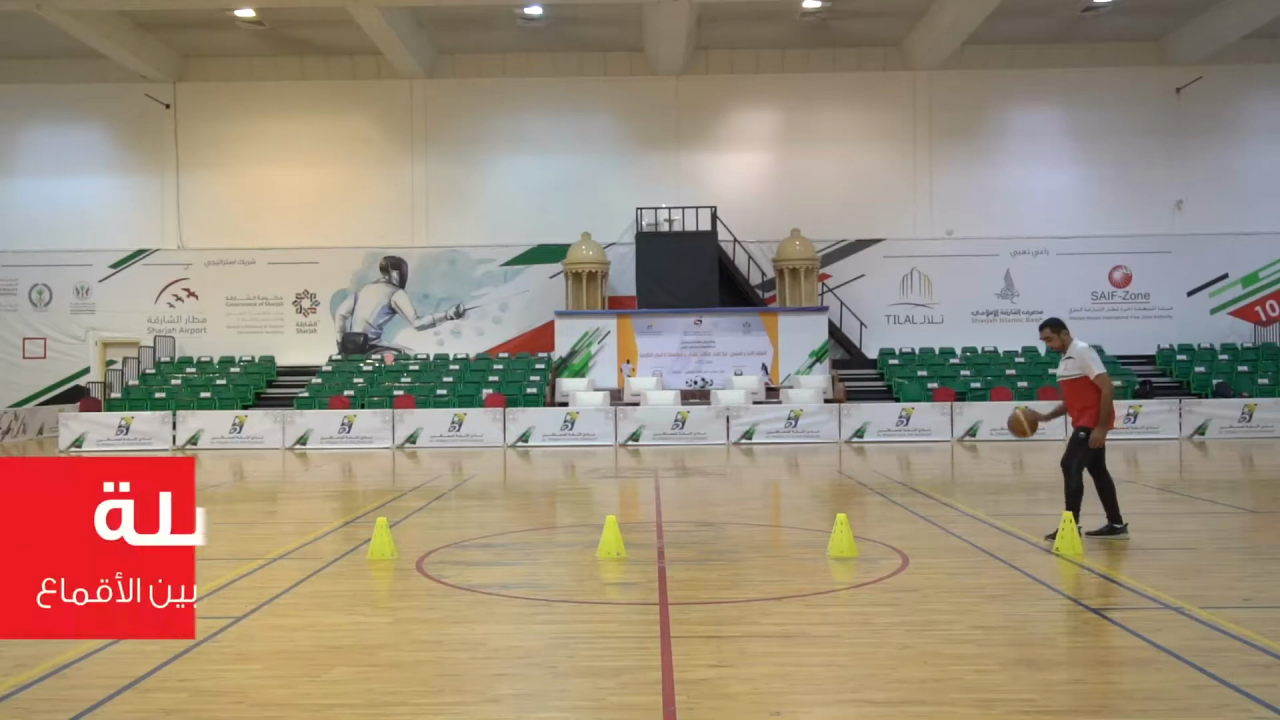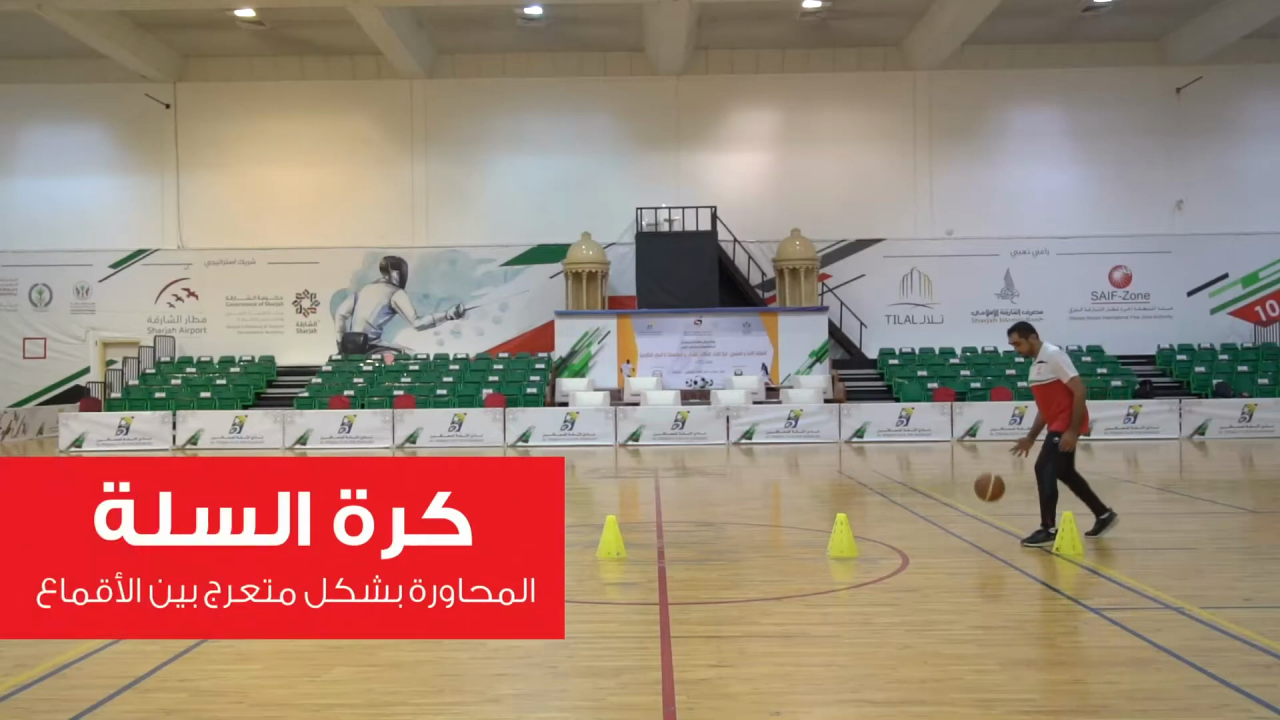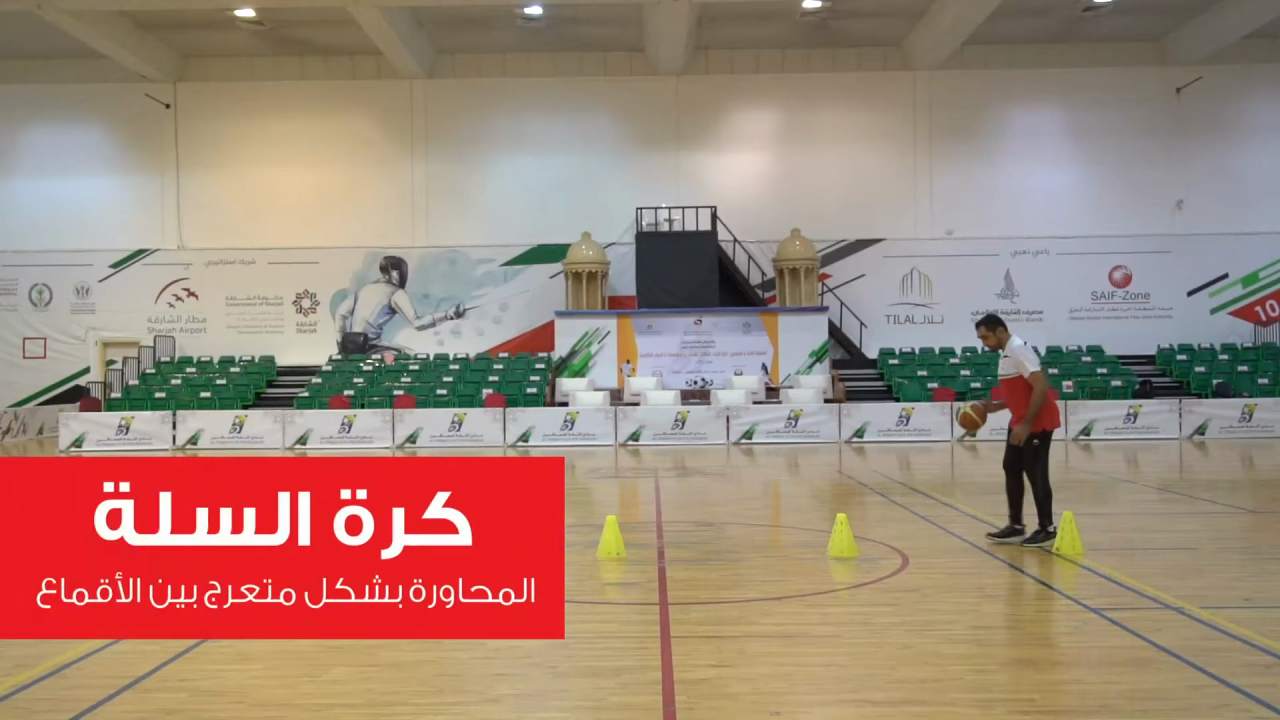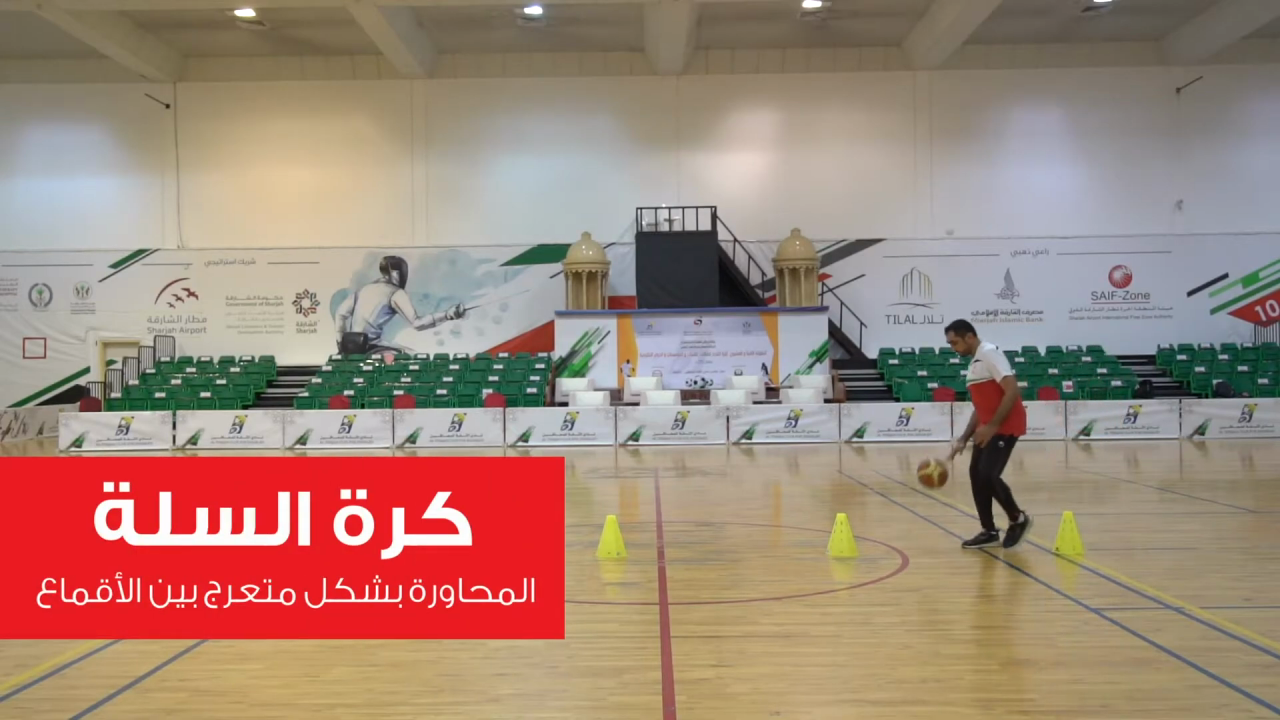
dt=0.3s
person 1, frame 1
left shoulder: (1083, 352)
right shoulder: (1066, 359)
left elbow: (1107, 388)
left wrist: (1101, 427)
right wrist: (1047, 416)
left hip: (1092, 423)
right hip: (1084, 423)
left knee: (1070, 465)
right knee: (1097, 470)
right ankle: (1116, 525)
person 1, frame 2
left shoulder: (1054, 355)
right shoulder: (1035, 364)
left elbow: (1080, 391)
left wrist: (1072, 431)
right wrist: (1030, 437)
left hip: (1066, 426)
right hip: (1057, 425)
left knee: (1044, 470)
right knee: (1065, 473)
left ankle: (1048, 530)
right ankle: (1104, 514)
person 1, frame 3
left shoulder: (1018, 350)
right shoulder: (1007, 354)
left elbow: (1041, 387)
left wrist: (1026, 424)
right wrist: (996, 406)
left hip: (1038, 422)
right hip: (1022, 422)
left knee: (1036, 473)
right knee: (1011, 469)
left ankle: (1047, 529)
right ankle: (1015, 525)
person 1, frame 4
left shoulder: (990, 354)
right shoulder: (975, 362)
left elbow: (1012, 391)
left wrist: (992, 426)
right wrist: (964, 439)
left hip: (1006, 427)
right hip: (989, 427)
left knee: (988, 474)
right knee: (976, 474)
left ankle: (1017, 518)
right ankle: (989, 531)
